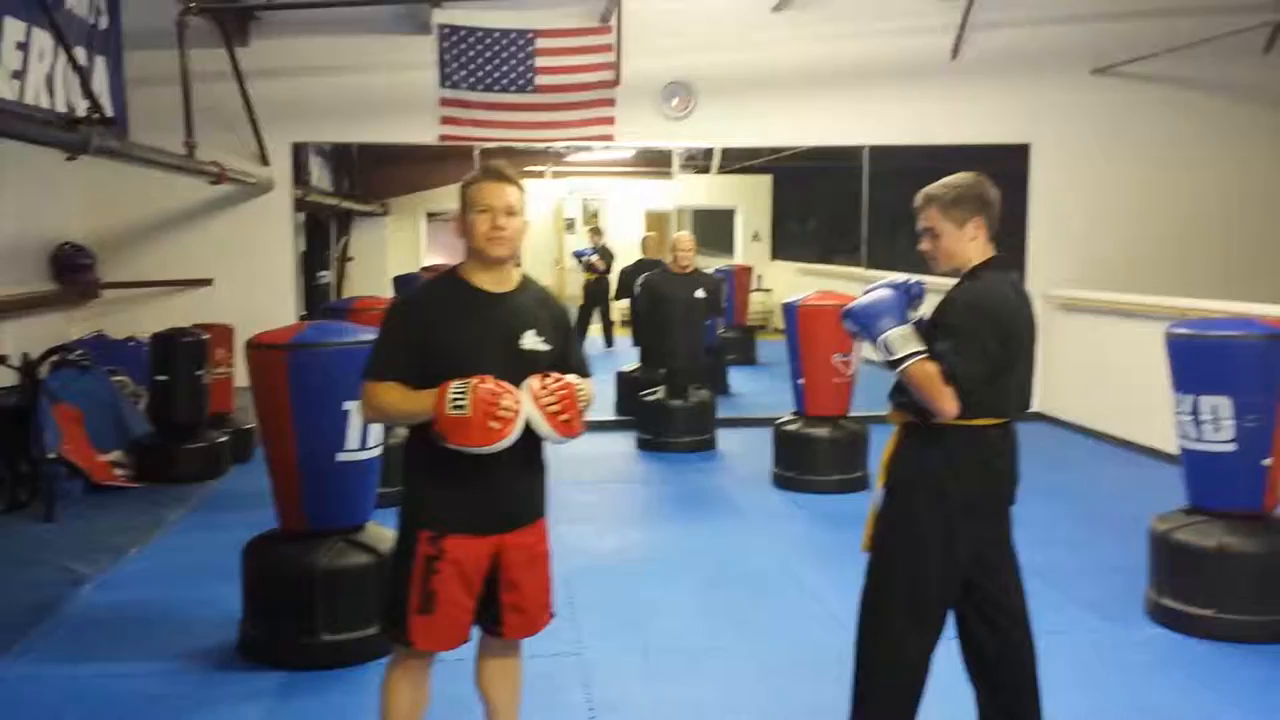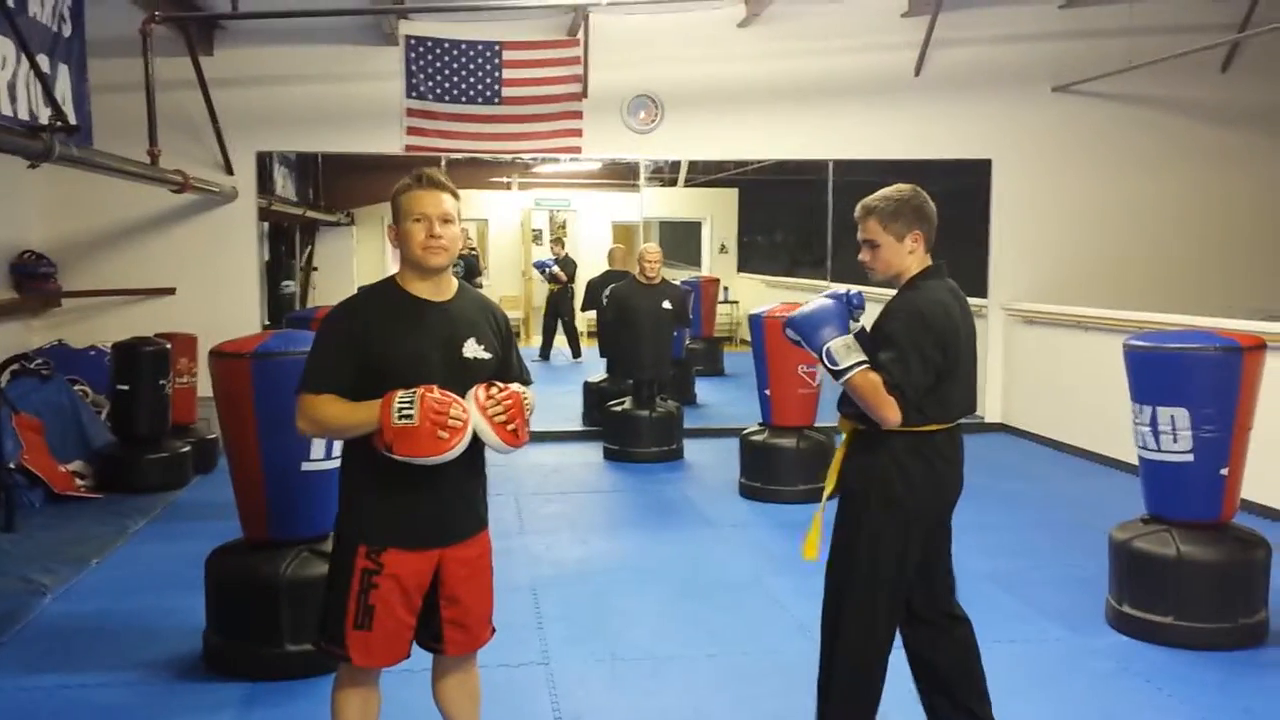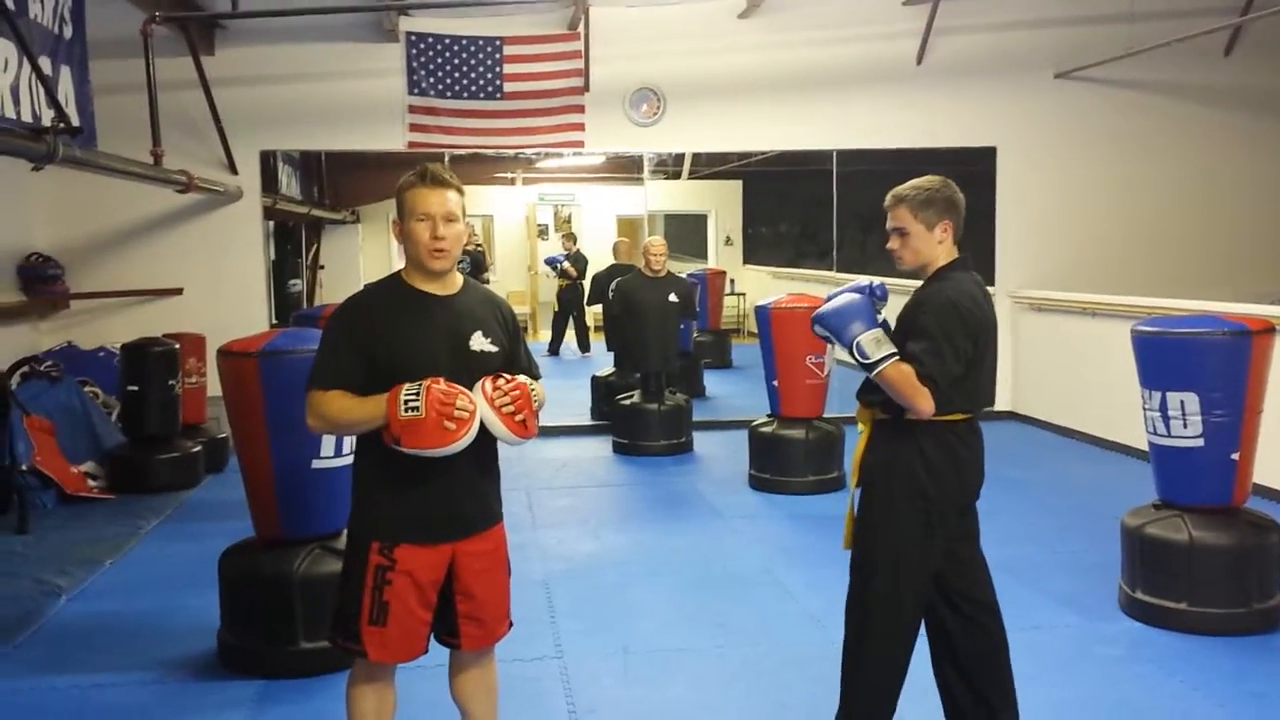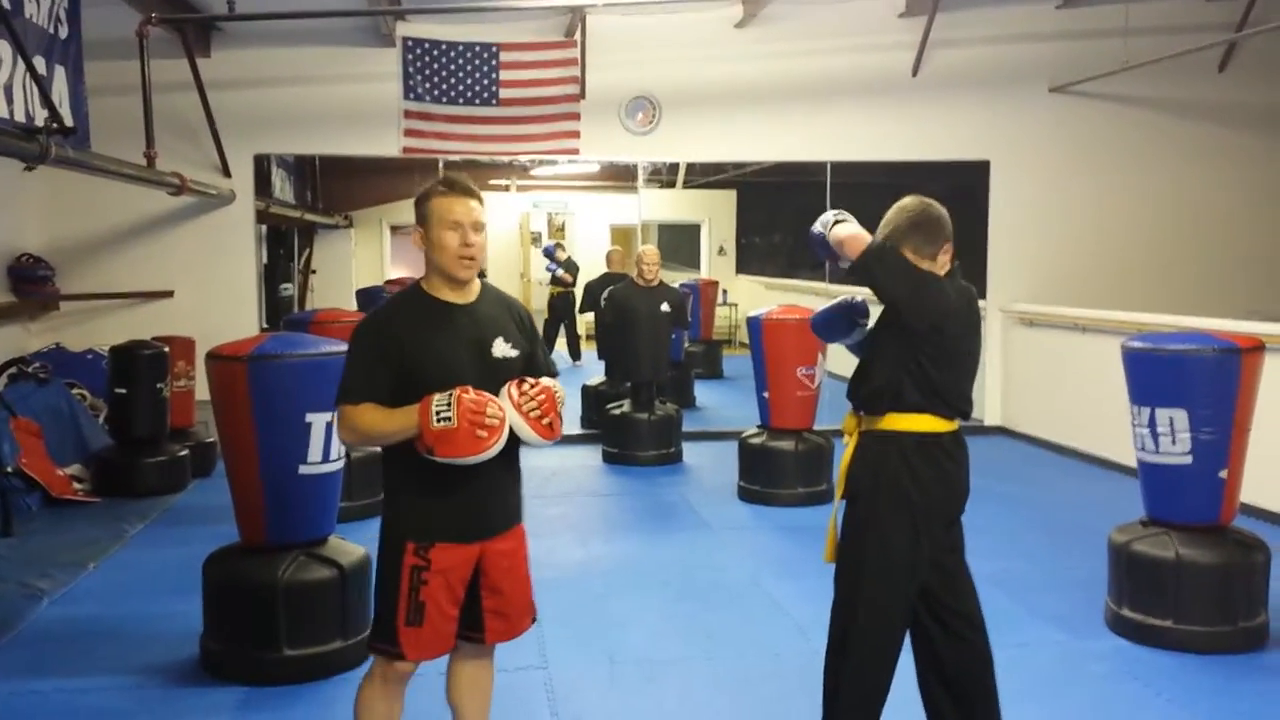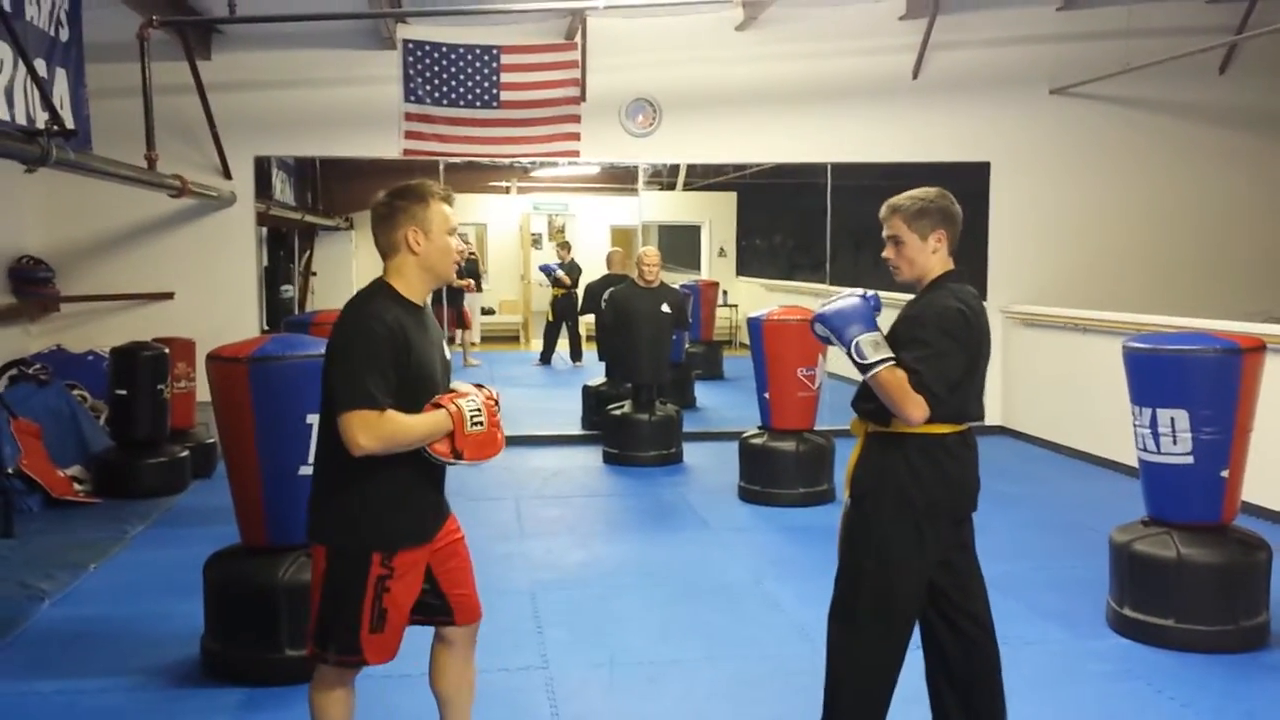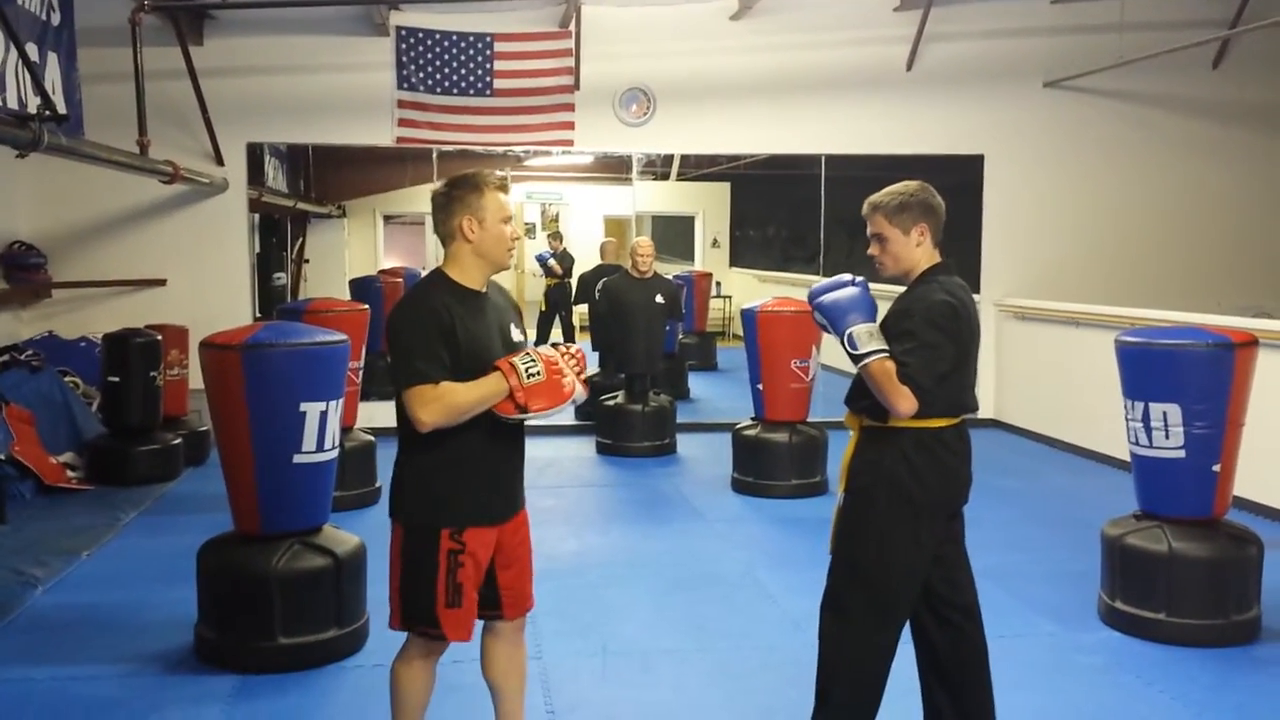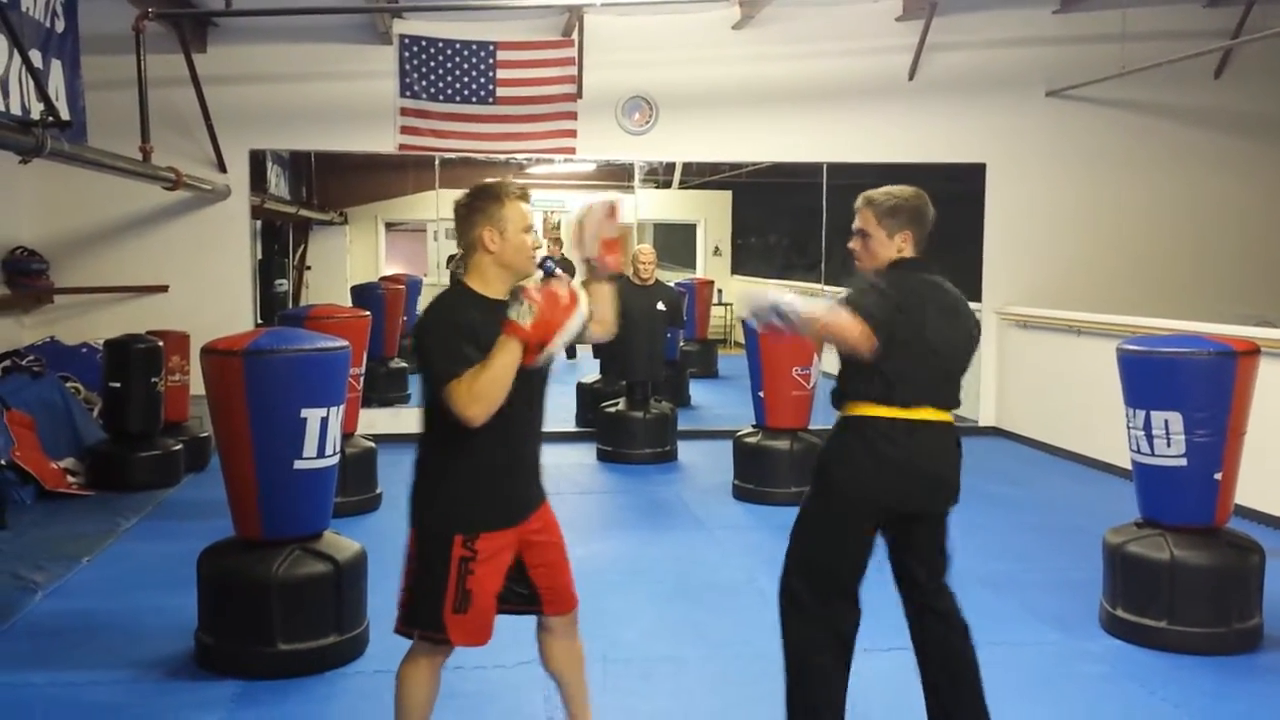
dt=0.7s
person 1, frame 1
left shoulder: (546, 307)
right shoulder: (421, 305)
left elbow: (578, 385)
right elbow: (375, 401)
left wrist: (573, 398)
right wrist: (442, 401)
left hip: (520, 508)
right hip: (442, 514)
left knee: (506, 635)
right knee: (416, 645)
person 1, frame 2
left shoulder: (486, 315)
right shoulder: (357, 316)
left elbow: (519, 395)
right elbow: (310, 415)
left wrist: (516, 406)
right wrist: (387, 411)
left hip: (464, 522)
right hip: (381, 528)
left knee: (460, 650)
right knee: (362, 661)
person 1, frame 3
left shoulder: (492, 308)
right shoulder: (364, 312)
left elbow: (530, 388)
right elbow: (320, 411)
left wrist: (526, 399)
right wrist: (394, 404)
left hip: (478, 516)
right hip: (394, 524)
left knee: (477, 644)
right knee: (377, 657)
person 1, frame 4
left shoulder: (510, 312)
right shoulder: (388, 323)
left elbow: (546, 388)
right elbow: (352, 424)
left wrist: (545, 400)
right wrist: (424, 415)
left hip: (498, 518)
right hip: (423, 526)
left knee: (478, 643)
right knee: (398, 659)
person 1, frame 5
left shoulder: (420, 313)
right shoulder: (369, 322)
right elbow: (365, 434)
left wrist: (470, 407)
right wrist: (454, 419)
left hip: (428, 516)
right hip: (365, 529)
left knee: (460, 627)
right knee: (341, 661)
person 1, frame 6
left shoulder: (500, 300)
right shoulder: (423, 308)
right elbow: (428, 410)
left wrist: (556, 375)
right wrist: (511, 378)
left hip: (503, 501)
right hip: (441, 511)
left knee: (508, 621)
right knee: (428, 637)
person 1, frame 7
left shoulder: (529, 296)
right shoulder: (447, 317)
left elbow: (601, 325)
right elbow: (474, 407)
left wrist: (600, 266)
right wrist: (519, 331)
left hip: (523, 499)
right hip: (460, 511)
left knee: (560, 613)
right knee: (435, 641)
person 2, frame 1
left shoulder: (977, 300)
right shoulder: (1003, 288)
left elbow: (945, 399)
left wrist: (893, 335)
right wrist: (907, 320)
left hip: (946, 468)
right hip: (980, 463)
left knee: (898, 610)
right knee: (992, 605)
person 2, frame 2
left shoulder: (916, 310)
right shoulder: (942, 297)
left elbow: (888, 409)
left wrist: (834, 344)
right wrist: (851, 331)
left hip: (895, 474)
right hip: (926, 467)
left knee: (859, 613)
right knee: (931, 605)
person 2, frame 3
left shoulder: (945, 301)
right shoulder: (959, 290)
left elbow: (920, 397)
left wrist: (863, 336)
right wrist: (873, 323)
left hip: (919, 463)
right hip: (943, 458)
left knee: (882, 604)
right knee: (960, 596)
person 2, frame 4
left shoulder: (940, 300)
right shoulder: (944, 300)
left elbow: (851, 243)
right elbow: (900, 362)
left wrist: (834, 223)
right wrist: (854, 333)
left hip: (903, 467)
right hip: (924, 463)
left knee: (867, 610)
right knee: (942, 602)
person 2, frame 5
left shoulder: (940, 312)
right shoulder: (956, 302)
left elbow: (912, 405)
left wrist: (863, 340)
right wrist: (860, 331)
left hip: (909, 475)
right hip: (940, 470)
left knee: (867, 616)
right knee: (955, 610)
person 2, frame 6
left shoulder: (933, 304)
right shoulder: (946, 293)
left elbow: (902, 398)
left wrist: (857, 330)
right wrist: (856, 319)
left hip: (903, 469)
right hip: (931, 465)
left knee: (859, 608)
right knee: (944, 602)
person 2, frame 7
left shoulder: (884, 288)
right shoulder: (953, 304)
left elbow: (851, 330)
left wrist: (777, 305)
left hip: (870, 460)
right hip: (934, 458)
left knee: (816, 600)
right knee: (928, 597)
